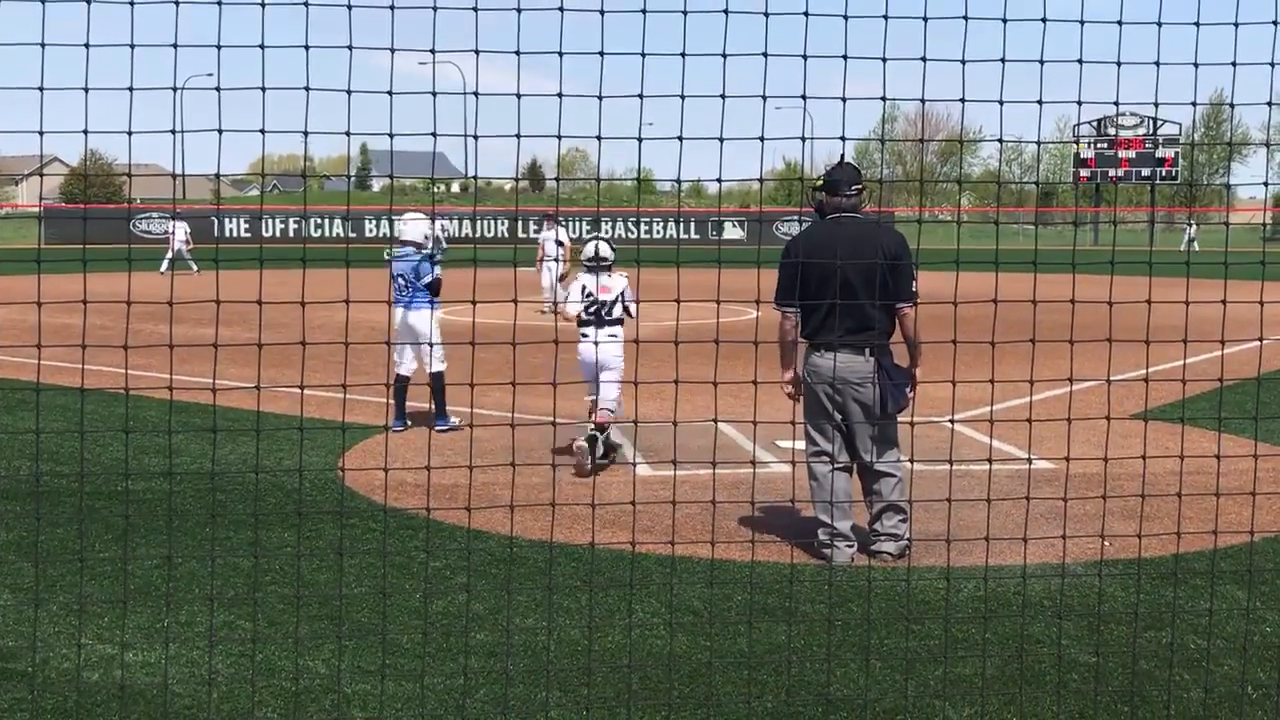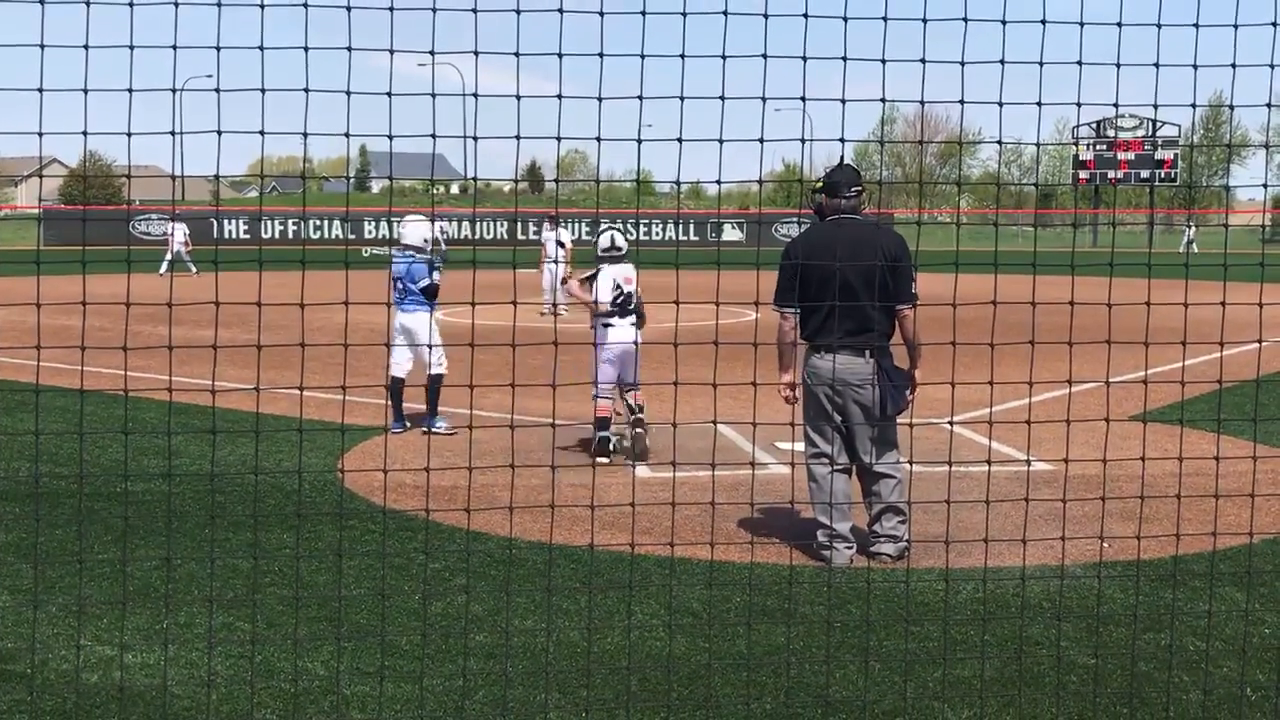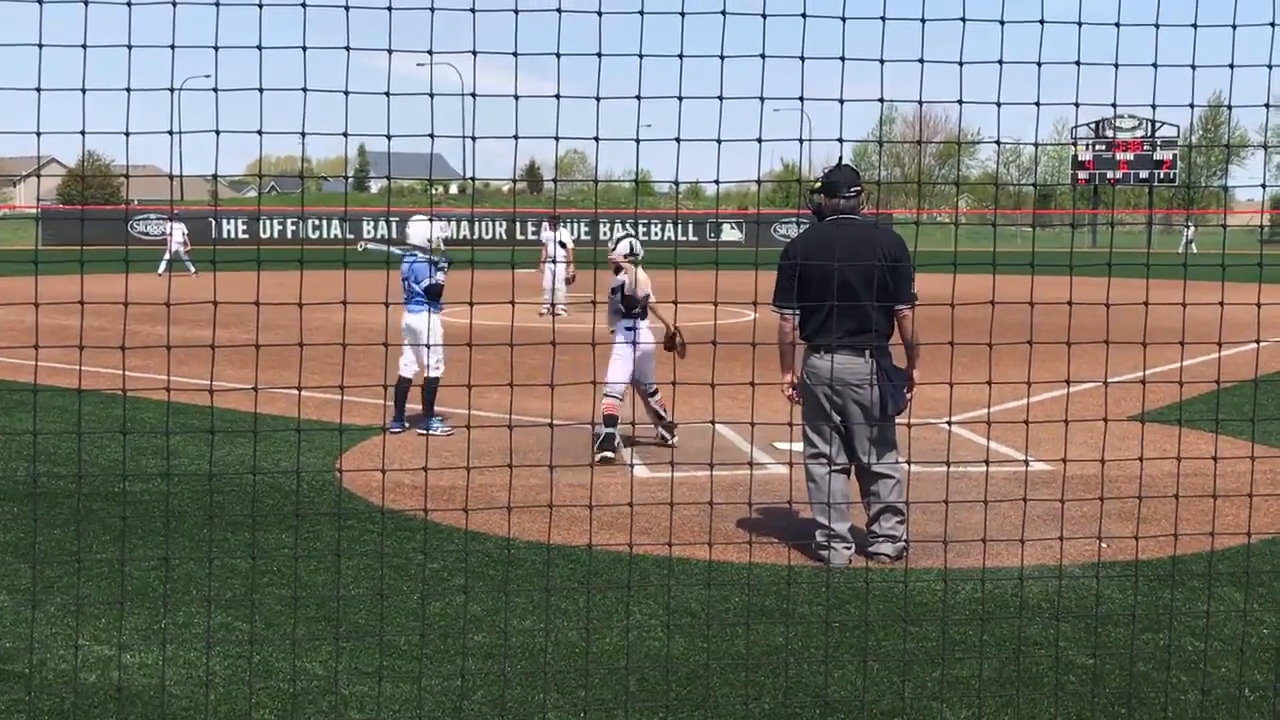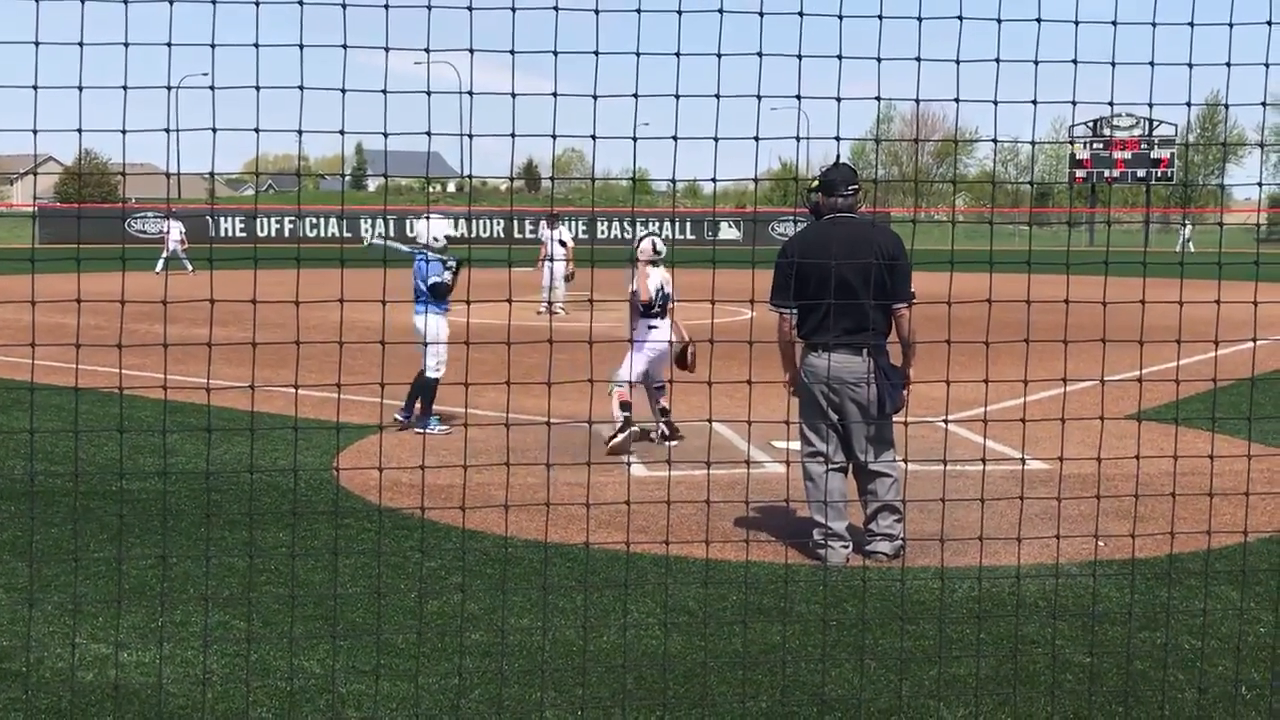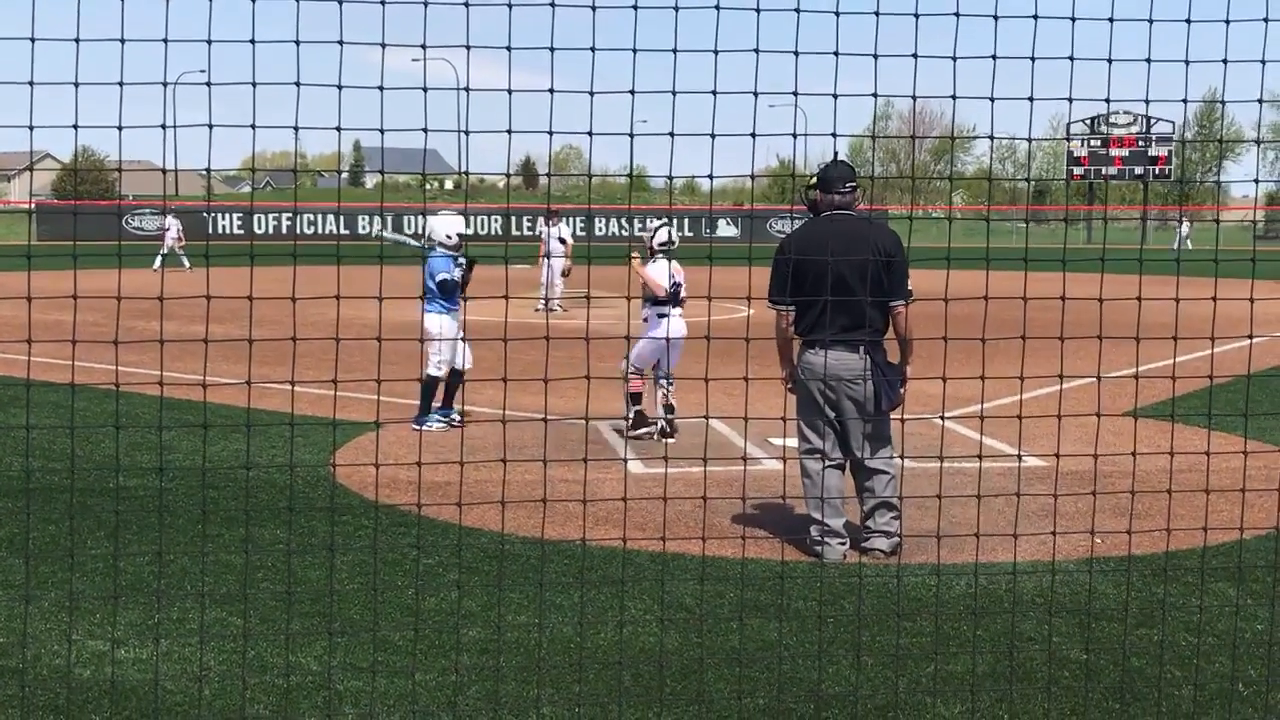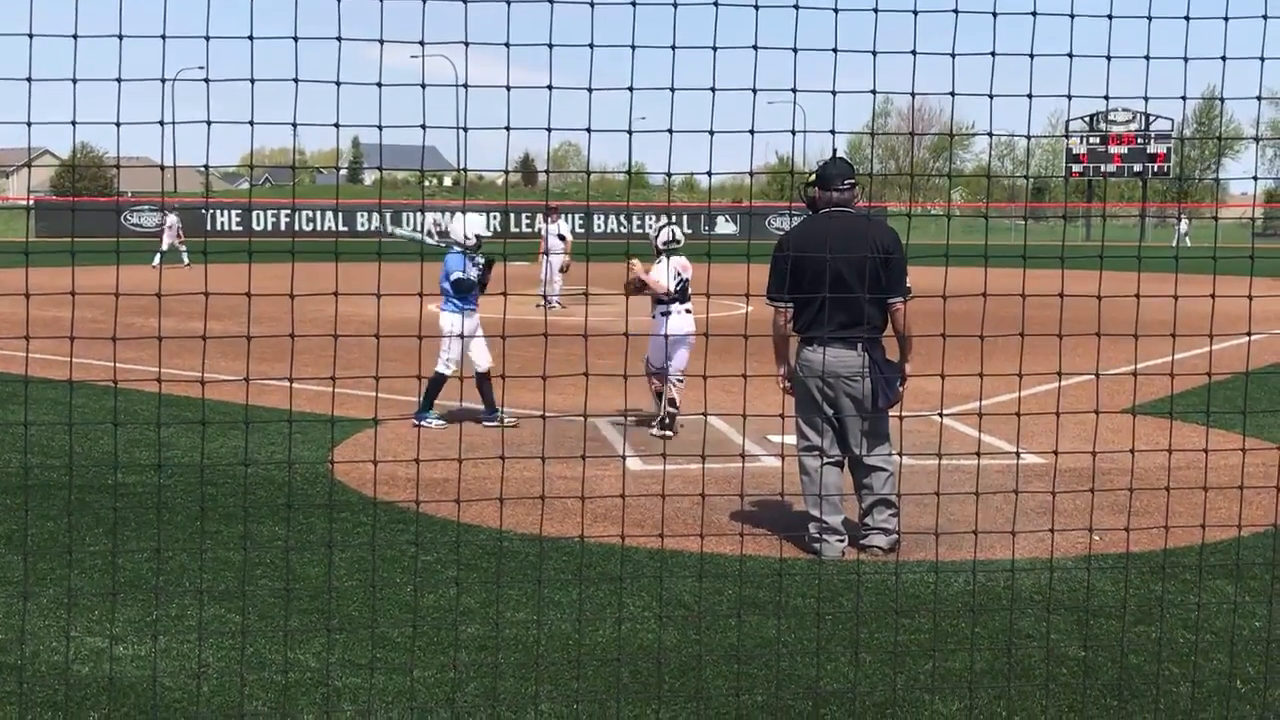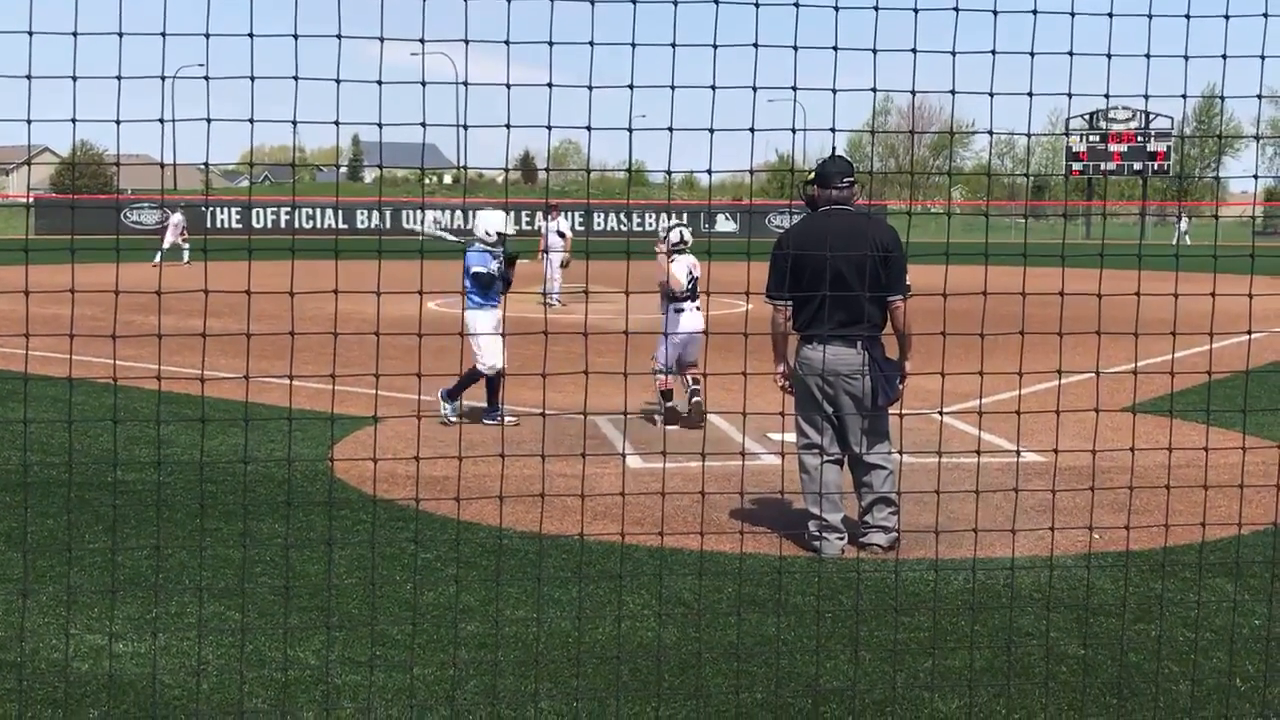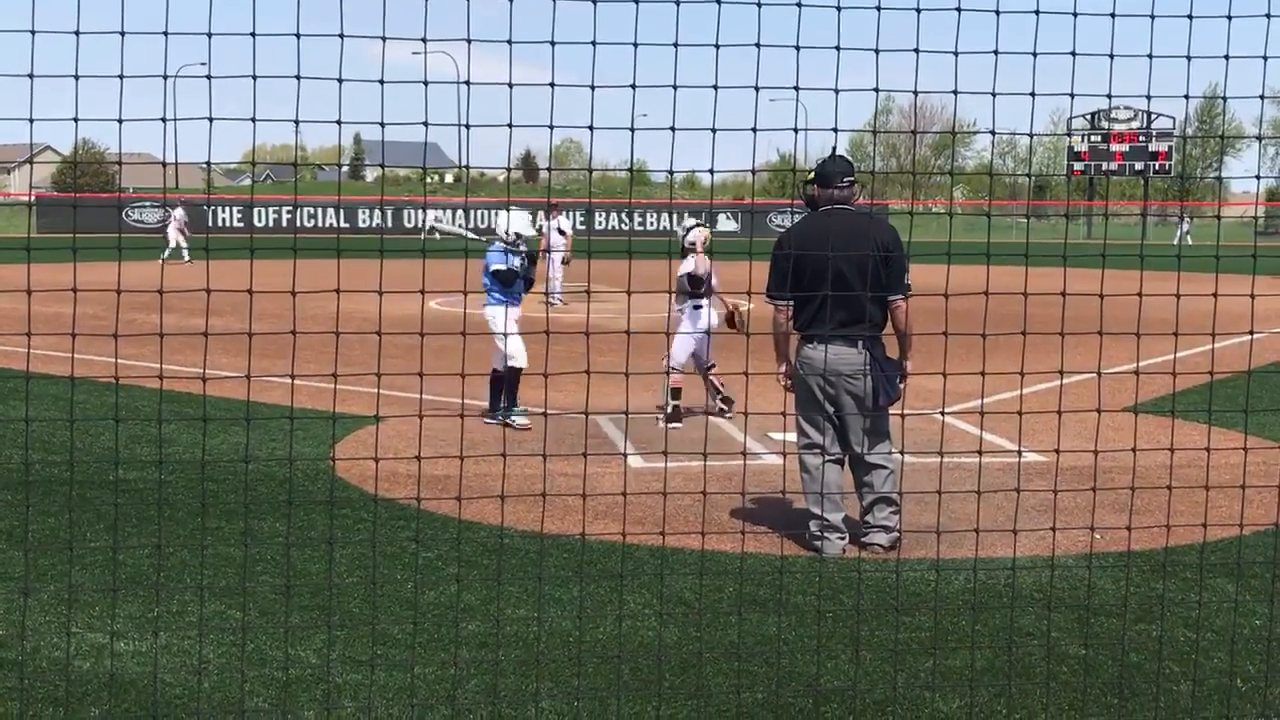
dt=0.2s
person 1, frame 1
left shoulder: (801, 244)
right shoulder: (889, 240)
left elbow: (789, 316)
right elbow: (905, 310)
left wrist: (788, 368)
right wrist: (915, 362)
left hip: (820, 362)
right hip: (871, 362)
left knee: (826, 456)
right knee: (881, 454)
left ankle: (836, 542)
right ankle: (890, 538)
person 1, frame 2
left shoulder: (801, 246)
right shoulder: (889, 241)
left elbow: (788, 318)
right elbow: (905, 312)
left wrist: (787, 370)
right wrist: (914, 364)
left hip: (821, 363)
right hip: (871, 363)
left knee: (826, 458)
right knee: (881, 456)
left ankle: (836, 545)
right ankle: (889, 539)
person 1, frame 3
left shoulder: (800, 246)
right shoulder: (888, 241)
left elbow: (787, 318)
right elbow: (904, 312)
left wrist: (788, 371)
right wrist: (912, 364)
left hip: (819, 364)
right hip: (870, 363)
left knee: (825, 458)
right knee: (880, 456)
left ankle: (834, 544)
right ankle: (887, 539)
person 1, frame 4
left shoulder: (797, 244)
right shoulder: (886, 240)
left elbow: (786, 317)
right elbow: (902, 310)
left wrist: (790, 367)
right wrist: (908, 362)
left hip: (817, 362)
right hip: (869, 361)
left knee: (822, 456)
right knee: (878, 454)
left ankle: (832, 543)
right ankle: (885, 538)
person 1, frame 5
left shoulder: (794, 242)
right shoulder: (884, 237)
left elbow: (784, 315)
right elbow: (899, 308)
left wrist: (787, 364)
right wrist: (905, 360)
left hip: (814, 359)
right hip: (866, 359)
left knee: (820, 453)
right knee: (875, 451)
left ankle: (829, 540)
right ankle: (881, 535)
person 1, frame 6
left shoulder: (793, 239)
right shoulder: (882, 235)
left elbow: (782, 312)
right elbow: (897, 306)
left wrist: (782, 362)
right wrist: (905, 357)
left hip: (812, 356)
right hip: (864, 356)
left knee: (818, 451)
right knee: (873, 448)
left ankle: (827, 537)
right ankle: (880, 532)
person 1, frame 7
left shoulder: (793, 237)
right shoulder: (881, 232)
left elbow: (781, 310)
right elbow: (897, 304)
left wrist: (780, 361)
right wrist: (905, 355)
left hip: (812, 354)
right hip: (864, 354)
left knee: (818, 448)
right knee: (873, 446)
left ankle: (827, 535)
right ankle: (879, 530)
person 1, frame 8
left shoulder: (793, 237)
right shoulder: (882, 232)
left elbow: (782, 310)
right elbow: (898, 303)
left wrist: (782, 361)
right wrist: (905, 355)
left hip: (812, 355)
right hip: (864, 354)
left knee: (818, 448)
right knee: (874, 446)
left ankle: (828, 534)
right ankle: (881, 529)
person 2, frame 1
left shoulder: (581, 281)
right shoulder: (622, 281)
left elbow: (569, 315)
right elbow: (633, 313)
left wrist: (569, 313)
left hip: (587, 347)
right hip: (613, 348)
left knee: (597, 397)
right knee: (608, 404)
left ankle: (600, 450)
right ankle: (589, 441)
person 2, frame 2
left shoulder: (604, 273)
right shoulder: (631, 269)
left elbow: (602, 307)
left wrist: (577, 293)
right wrist: (642, 314)
left hip: (609, 338)
right hip: (631, 335)
left knee: (604, 393)
right knee: (629, 387)
left ankle: (603, 446)
right ankle: (638, 429)
person 2, frame 3
left shoulder: (626, 276)
right shoulder: (637, 273)
left elbow: (640, 293)
right elbow: (650, 302)
left wrist: (626, 266)
right wrist: (667, 324)
left hip: (627, 341)
right hip: (644, 338)
left knee: (612, 391)
right knee: (647, 388)
left ankle: (609, 442)
right ankle: (666, 429)
person 2, frame 4
left shoulder: (650, 275)
right shoulder: (664, 274)
left elbow: (644, 297)
right elbow: (671, 307)
left wrist: (641, 267)
right wrist: (683, 334)
left hip: (647, 337)
right hip: (665, 336)
left knee: (621, 385)
right knee: (655, 384)
left ankle: (625, 426)
right ankle: (667, 431)
person 2, frame 5
left shoulder: (656, 265)
right shoulder: (676, 267)
left elbow: (660, 291)
left wrist: (640, 271)
left hip: (658, 327)
right hip: (679, 327)
left knee: (633, 369)
right knee: (664, 377)
left ankle: (638, 421)
right ankle: (666, 427)
person 2, frame 6
left shoulder: (661, 265)
right shoulder: (684, 262)
left elbow: (664, 291)
left wrist: (642, 275)
right wrist: (645, 279)
left hip: (665, 324)
right hip: (687, 323)
left knee: (654, 371)
right knee: (675, 375)
left ankle: (664, 419)
right ankle: (668, 421)
person 2, frame 7
left shoulder: (673, 262)
right shoulder: (692, 260)
left elbow: (677, 288)
left wrist: (663, 262)
left hip: (677, 322)
right hip: (697, 321)
left knee: (662, 367)
right knee: (689, 365)
left ankle: (670, 415)
right ankle: (695, 401)
person 2, frame 8
left shoulder: (692, 260)
right shoulder: (708, 259)
left elbow: (701, 272)
right elbow: (714, 287)
left wrist: (699, 249)
right wrist: (728, 307)
left hip: (693, 319)
right hip: (710, 317)
left knee: (674, 365)
right knee: (705, 363)
left ankle: (673, 413)
right ankle: (723, 403)
person 3, frame 1
left shoulder: (395, 257)
right shoulder: (420, 259)
right elbow: (435, 290)
right wrist: (435, 266)
left hip: (401, 314)
right hip: (423, 314)
left knee: (403, 367)
right knee: (436, 365)
left ankle: (399, 419)
right ankle: (441, 418)
person 3, frame 2
left shoulder: (397, 259)
right shoulder: (419, 263)
right elbow: (431, 293)
left wrist: (432, 268)
right wrist: (436, 271)
left hip: (401, 316)
right hip: (421, 317)
left knee: (398, 368)
right knee: (437, 366)
left ankle: (398, 420)
right ankle: (431, 419)
person 3, frame 3
left shoulder: (409, 260)
right shoulder: (424, 263)
right elbow: (434, 293)
left wrist: (440, 270)
right wrist: (441, 271)
left hip: (410, 316)
right hip: (427, 318)
left knee: (407, 370)
right knee: (433, 369)
left ankle: (398, 420)
right ankle: (427, 420)
person 3, frame 4
left shoulder: (422, 258)
right shoulder: (430, 261)
left elbow: (442, 290)
right elbow: (442, 291)
left wrist: (451, 269)
right wrist: (448, 270)
left hip: (423, 316)
right hip: (433, 319)
left knee: (428, 367)
right knee: (435, 369)
left ankle: (406, 410)
right ankle: (424, 420)
person 3, frame 5
left shoulder: (448, 258)
right shoulder: (438, 259)
left elbow: (459, 290)
right elbow: (448, 289)
left wrist: (467, 270)
right wrist: (459, 269)
left hip: (451, 317)
right hip: (440, 318)
left knee: (462, 362)
right knee: (436, 367)
left ankle: (445, 409)
right ankle: (423, 417)
person 3, frame 6
left shoulder: (469, 258)
right shoulder: (454, 258)
left elbow: (479, 288)
right elbow: (464, 288)
left wrist: (486, 269)
right wrist: (477, 268)
left hip: (470, 317)
right hip: (456, 317)
left knee: (483, 363)
right knee: (447, 366)
left ankle: (491, 413)
right ankle: (423, 413)
person 3, frame 7
left shoulder: (492, 255)
right shoulder: (475, 254)
left elbow: (504, 287)
right elbow: (483, 283)
left wrist: (509, 266)
right wrist: (496, 263)
left hip: (494, 312)
right hip: (478, 313)
left knee: (498, 364)
right knee: (487, 363)
left ankle: (494, 412)
right ankle: (449, 396)
person 3, frame 8
left shoulder: (514, 254)
right shoulder: (495, 252)
left elbow: (526, 287)
right elbow: (506, 279)
left wrist: (531, 265)
right wrist: (519, 259)
left hip: (510, 311)
right hip: (498, 311)
left knee: (501, 362)
right knee: (517, 358)
left ankle: (494, 411)
right ankle: (510, 410)
